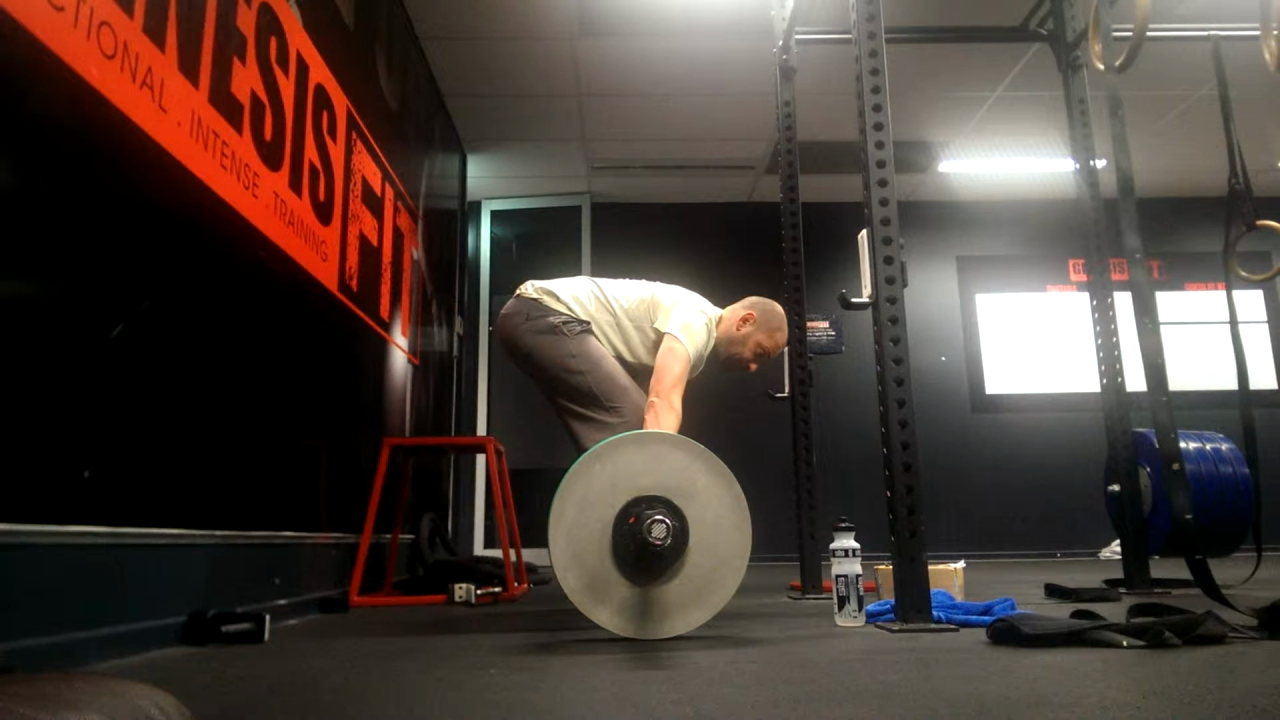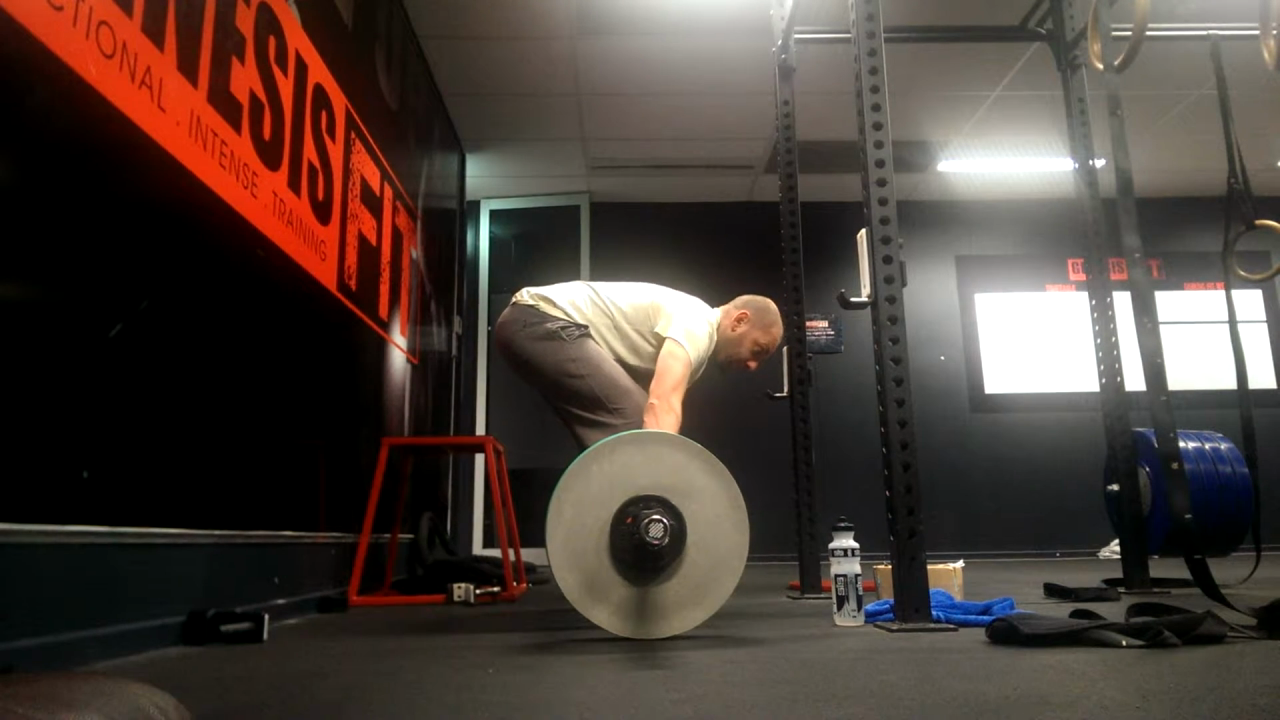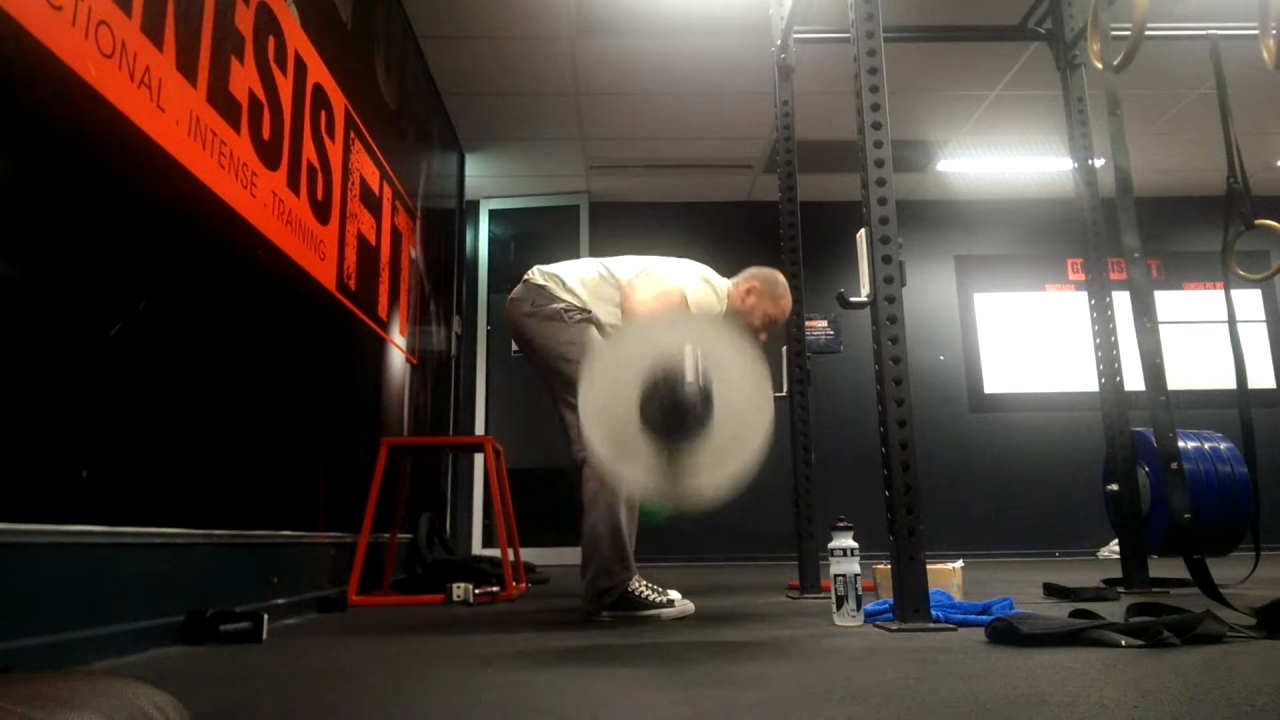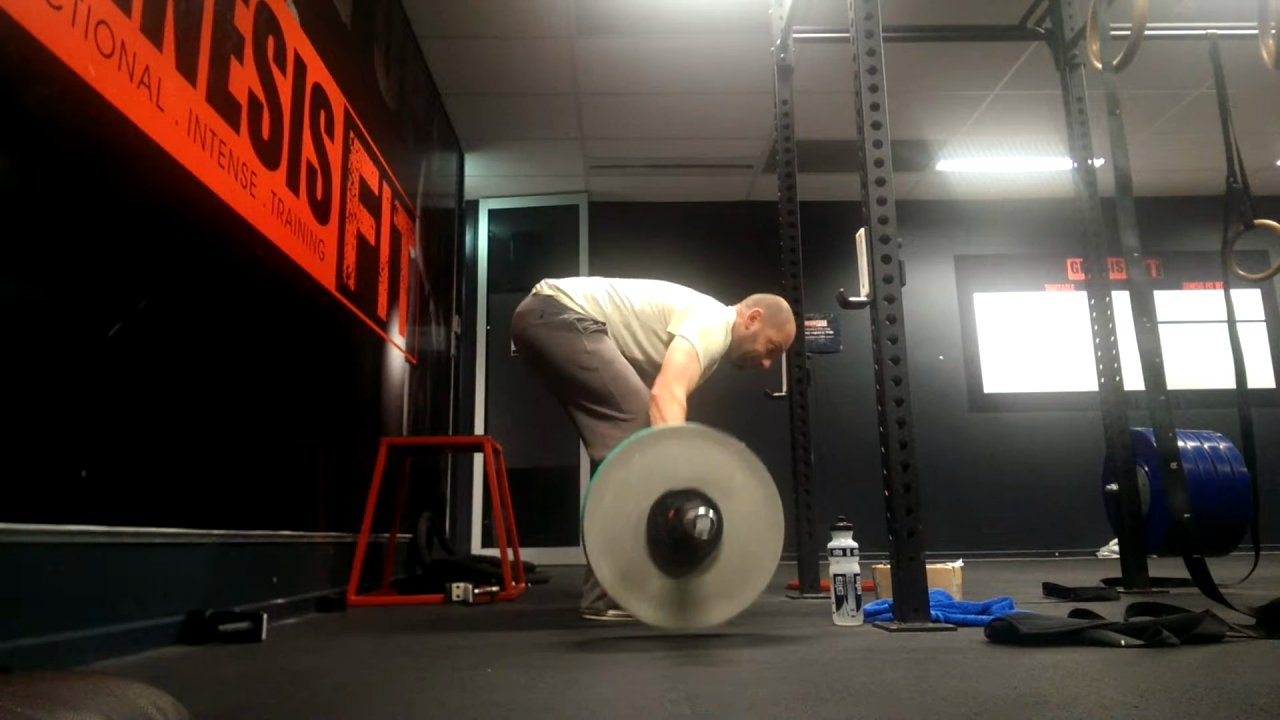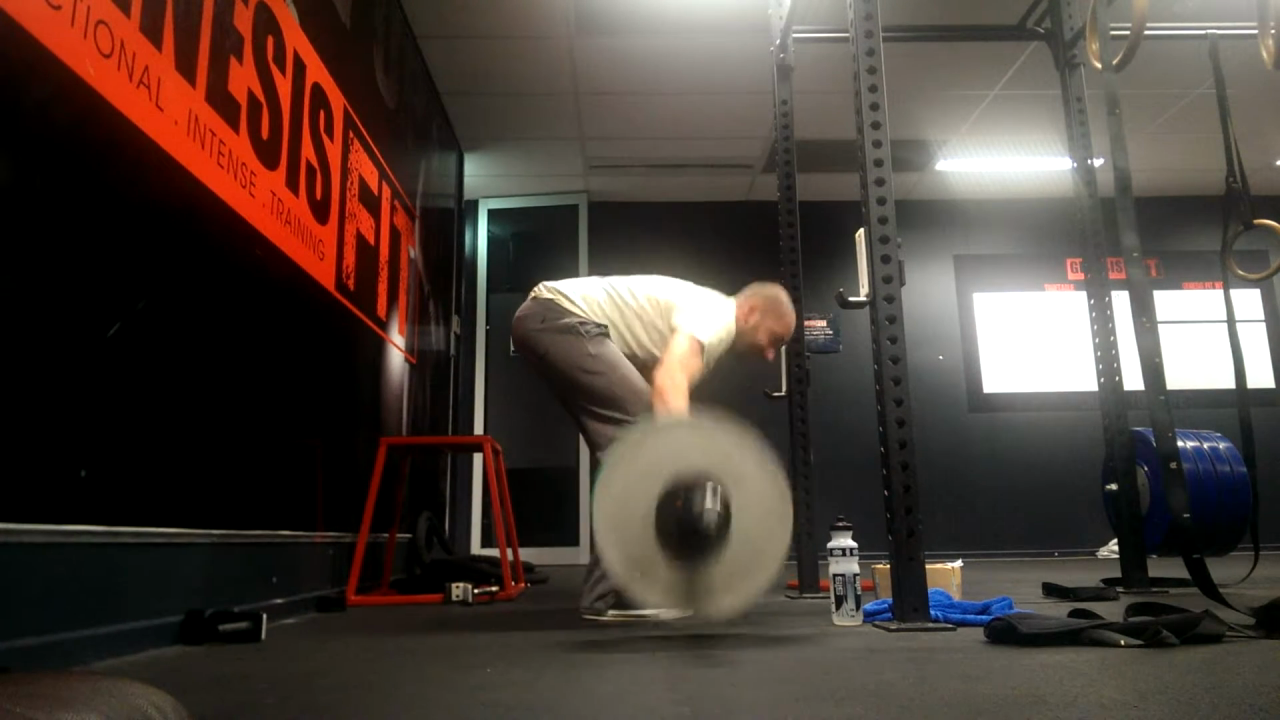
dt=1s
person 1, frame 1
left shoulder: (694, 345)
right shoulder: (696, 319)
right elbow: (662, 401)
left hip: (531, 317)
right hip: (541, 314)
left knee: (624, 425)
right knee: (627, 423)
person 1, frame 2
left shoulder: (695, 344)
right shoulder: (697, 324)
right elbow: (661, 405)
left hip: (529, 324)
right hip: (538, 321)
left knee: (621, 427)
right knee: (629, 427)
person 1, frame 3
left shoulder: (706, 302)
right shoulder: (708, 290)
right elbow: (639, 299)
left hip: (544, 306)
right hip: (547, 301)
left ankle: (610, 579)
right ankle: (611, 588)
person 1, frame 4
left shoulder: (708, 342)
right shoulder: (713, 322)
right elbow: (666, 396)
left hip: (543, 319)
right hip: (556, 315)
left knee: (623, 436)
right knee: (634, 430)
person 1, frame 5
left shoulder: (710, 315)
right shoulder: (717, 316)
right elbow: (668, 383)
left hip: (542, 321)
right hip: (555, 317)
left knee: (627, 432)
left ankle: (613, 582)
right ankle: (613, 591)
